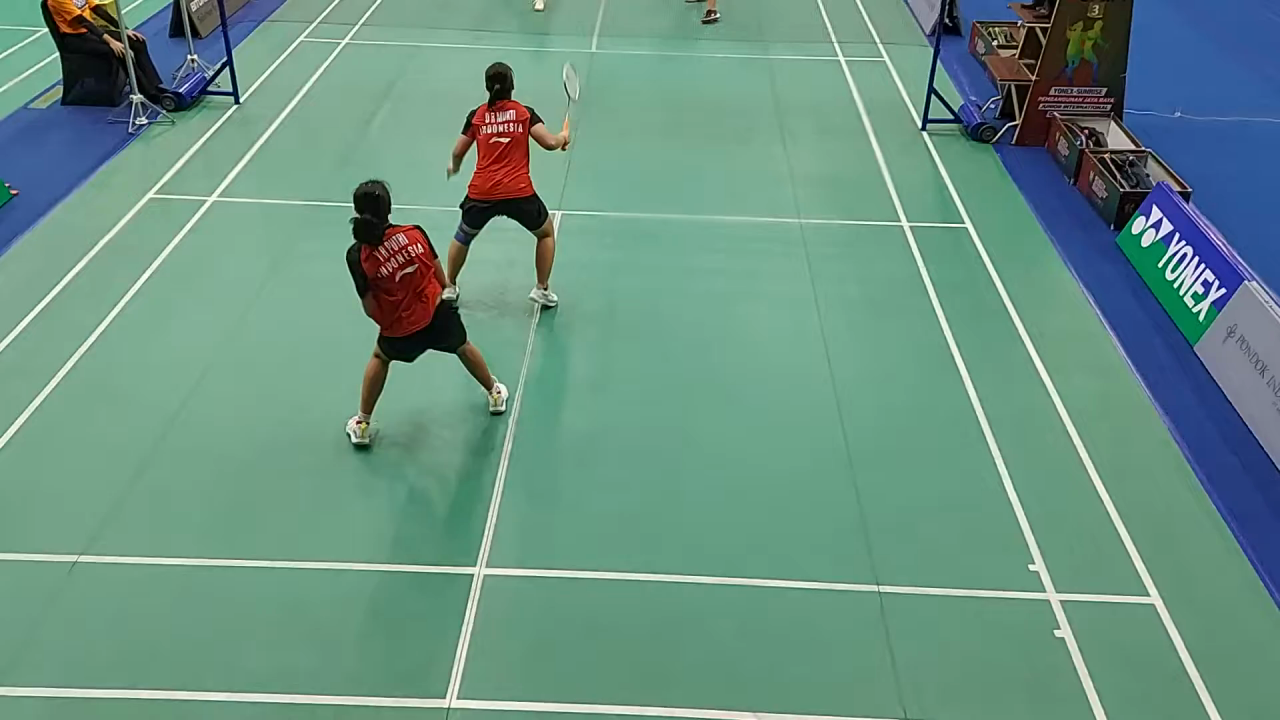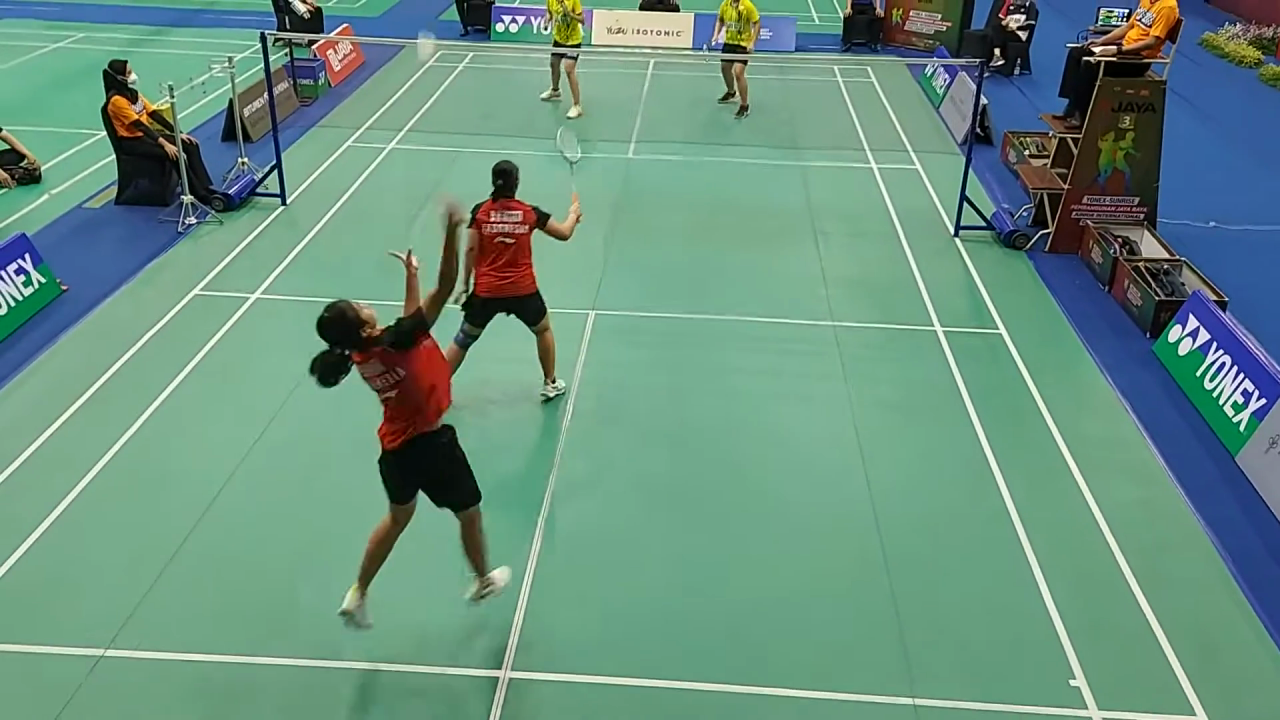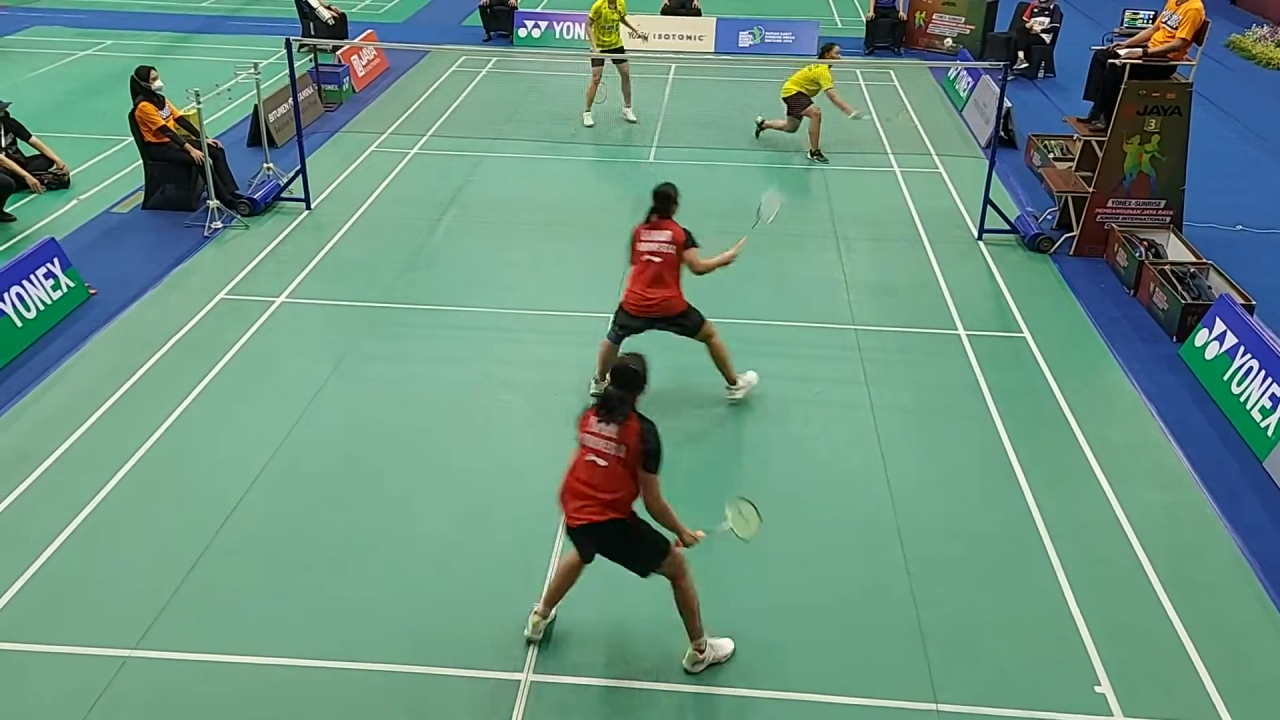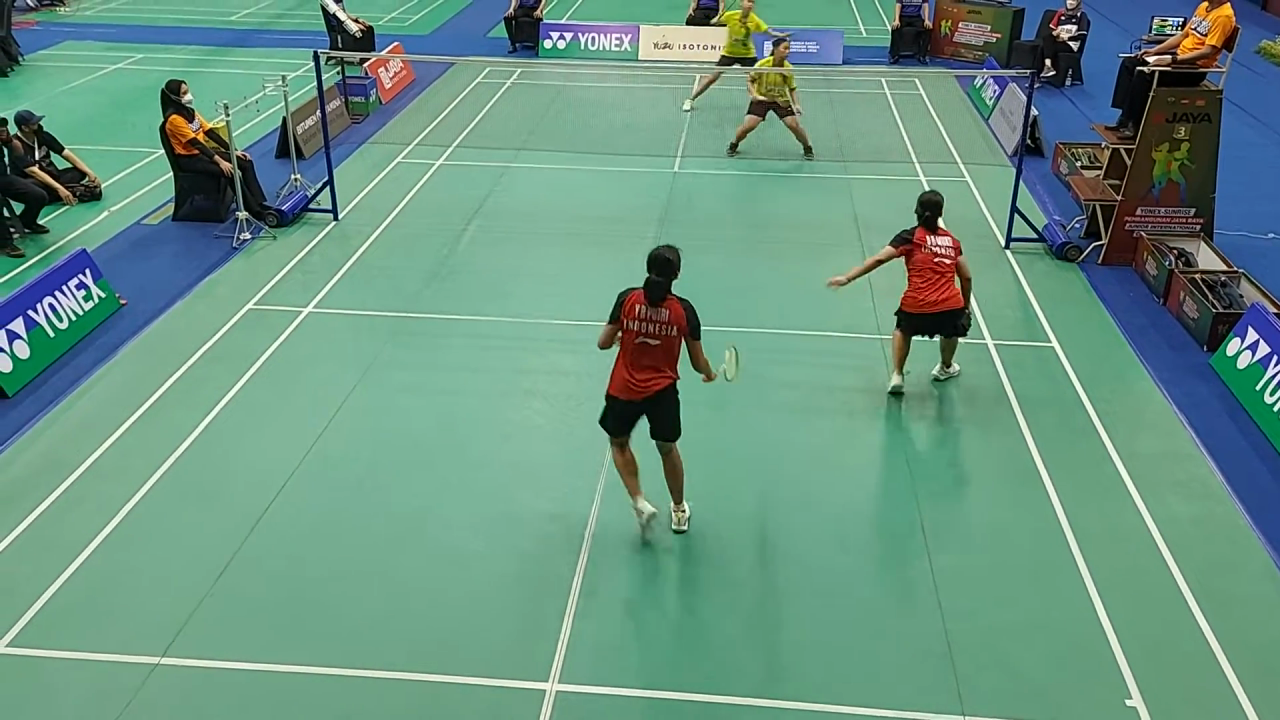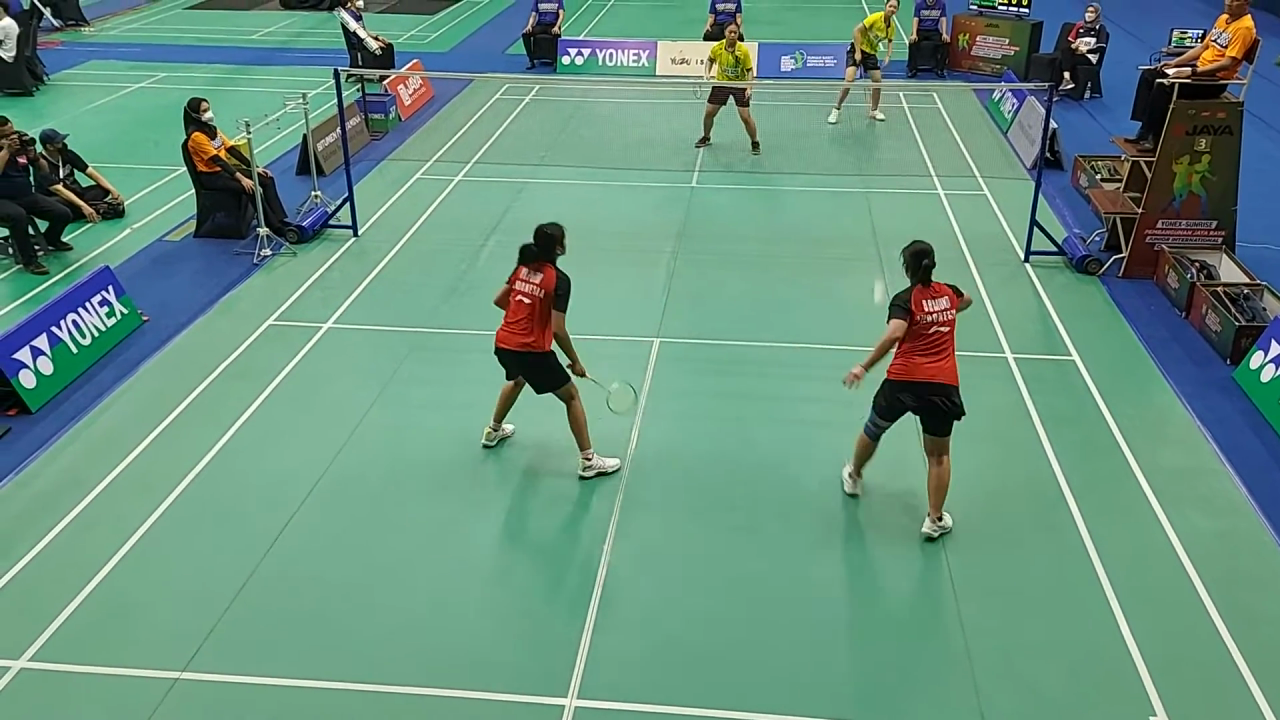
dt=1s
person 1, frame 1
left shoulder: (358, 255)
right shoulder: (416, 234)
left elbow: (371, 309)
right elbow: (440, 278)
left hip: (399, 333)
right hip: (435, 316)
left knee: (380, 357)
right knee: (463, 347)
left ankle: (362, 424)
right ankle: (495, 394)
person 1, frame 2
left shoulder: (361, 355)
right shoulder: (395, 341)
left elbow: (414, 315)
right elbow: (440, 297)
left wrist: (411, 275)
right wrist: (452, 235)
left hip: (395, 449)
right hip: (428, 444)
left knee: (397, 519)
right knee: (470, 515)
left ankle: (358, 595)
right ankle: (483, 580)
person 1, frame 3
left shoulder: (590, 415)
right shoulder: (643, 431)
right elbow: (653, 503)
right wrist: (685, 535)
left hip: (575, 520)
right hip: (612, 526)
left knee: (584, 554)
right knee: (678, 567)
left ankle: (539, 618)
right ankle: (700, 650)
person 1, frame 4
left shoulder: (627, 299)
right shoulder: (683, 309)
left elbow: (604, 342)
right elbow: (697, 363)
right wrist: (710, 373)
left hip: (623, 391)
right hip: (662, 391)
left knee: (619, 446)
right knee: (668, 449)
left ankle: (640, 503)
right ankle: (679, 512)
person 1, frame 5
left shoulder: (521, 268)
right shoulder: (559, 280)
left elbow: (499, 301)
right elbow: (557, 331)
right wrist: (576, 362)
left hip: (503, 344)
right hip: (532, 350)
left knee: (516, 381)
right knee: (572, 397)
left ankle: (493, 430)
right ankle: (588, 461)
person 2, frame 1
left shoulder: (476, 115)
right shoulder: (525, 113)
left elbow: (459, 154)
right elbow: (550, 143)
left wrist: (453, 167)
right wrist: (564, 138)
left hip: (481, 193)
right hip: (517, 193)
left knee: (463, 236)
right knee: (546, 233)
left ankle: (448, 288)
right ankle: (542, 289)
person 2, frame 2
left shoulder: (481, 210)
right shoulder: (530, 212)
left elbow: (471, 248)
right elbow: (564, 234)
left wrist: (466, 283)
right wrist: (573, 213)
left hip: (486, 290)
right hip: (523, 290)
left knee: (465, 337)
right knee: (543, 330)
right ankle: (550, 383)
person 2, frame 3
left shoulder: (638, 231)
right shoulder: (679, 233)
right elbow: (698, 267)
right wrist: (726, 257)
left hip: (634, 306)
right hip: (670, 308)
left knee: (615, 337)
right knee: (710, 335)
left ankle: (599, 383)
right ankle: (735, 385)
person 2, frame 4
left shoulder: (910, 236)
right shoulder: (951, 240)
left elbow: (879, 258)
right elbow: (965, 277)
left wrist: (847, 277)
right wrist: (966, 305)
left hip: (916, 307)
right hip: (949, 307)
left knee: (903, 332)
right knee: (950, 335)
left ankle: (897, 377)
right ankle: (945, 368)
person 2, frame 5
left shoulder: (906, 298)
right shoulder: (950, 292)
left elbow: (895, 333)
right elbow: (967, 302)
left wrist: (864, 366)
left hip: (904, 380)
right hip: (943, 385)
left knee: (873, 429)
right knee: (938, 455)
left ankle: (854, 475)
right ankle: (934, 519)
